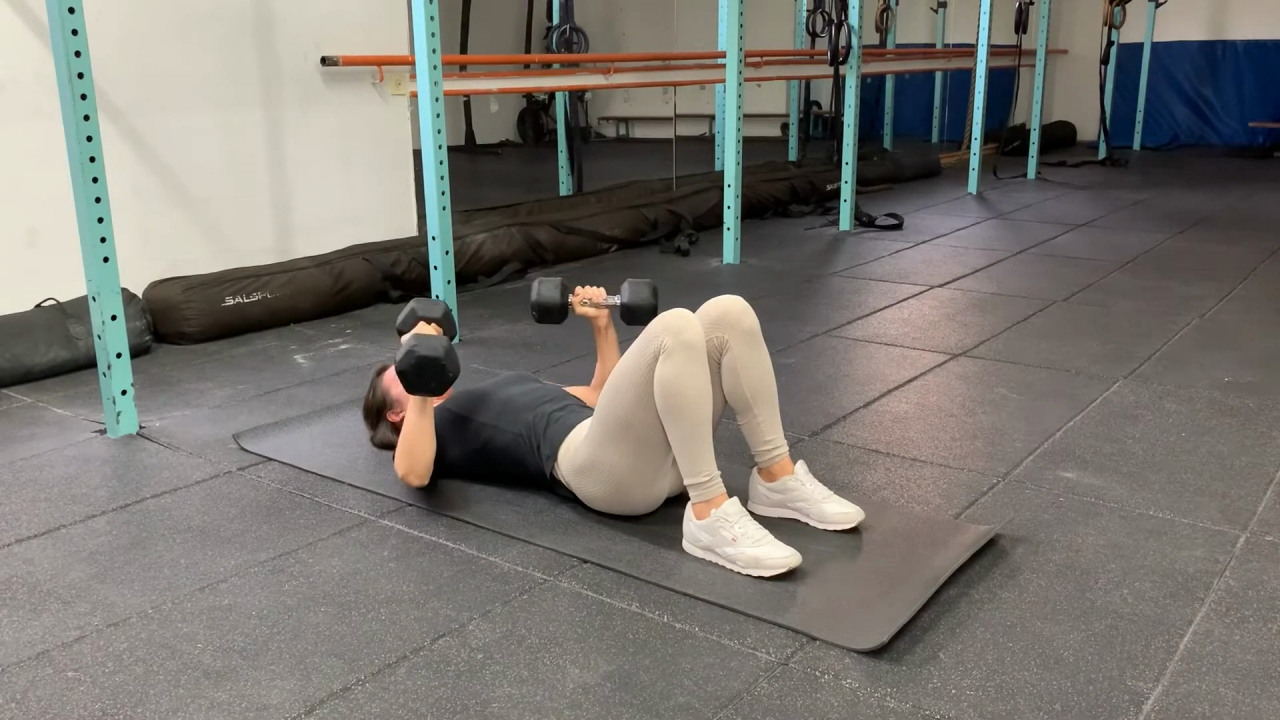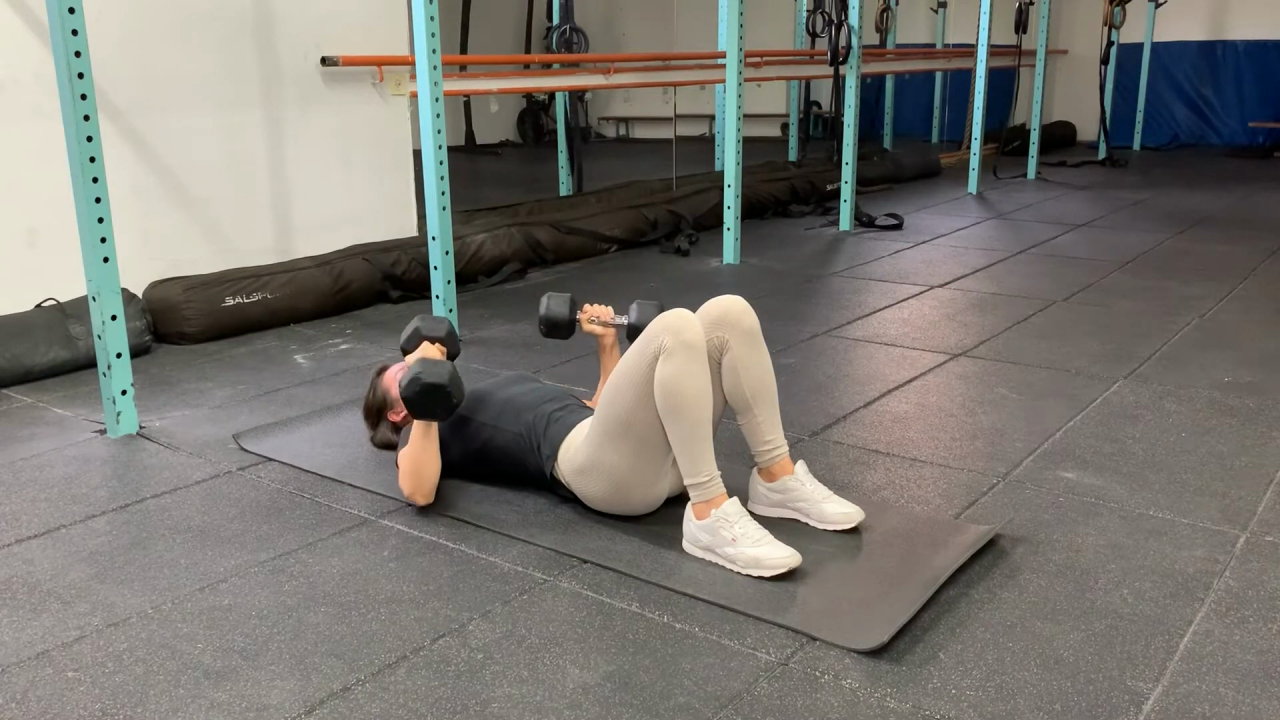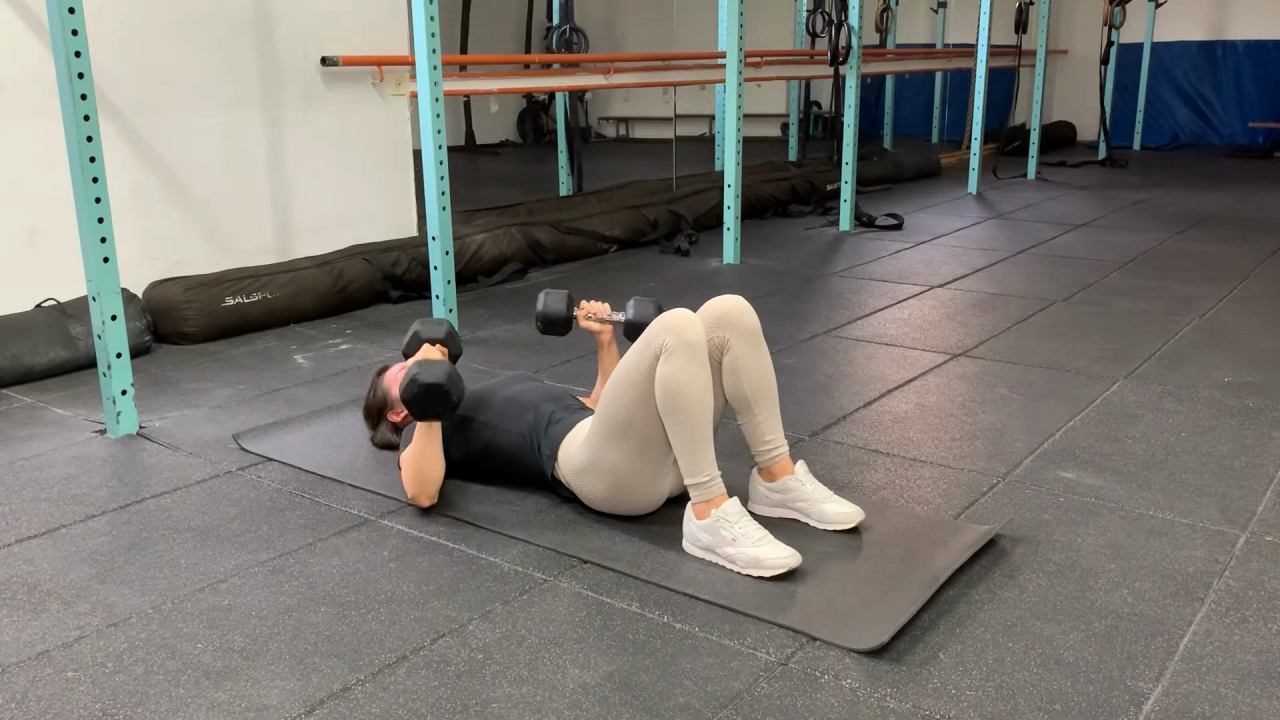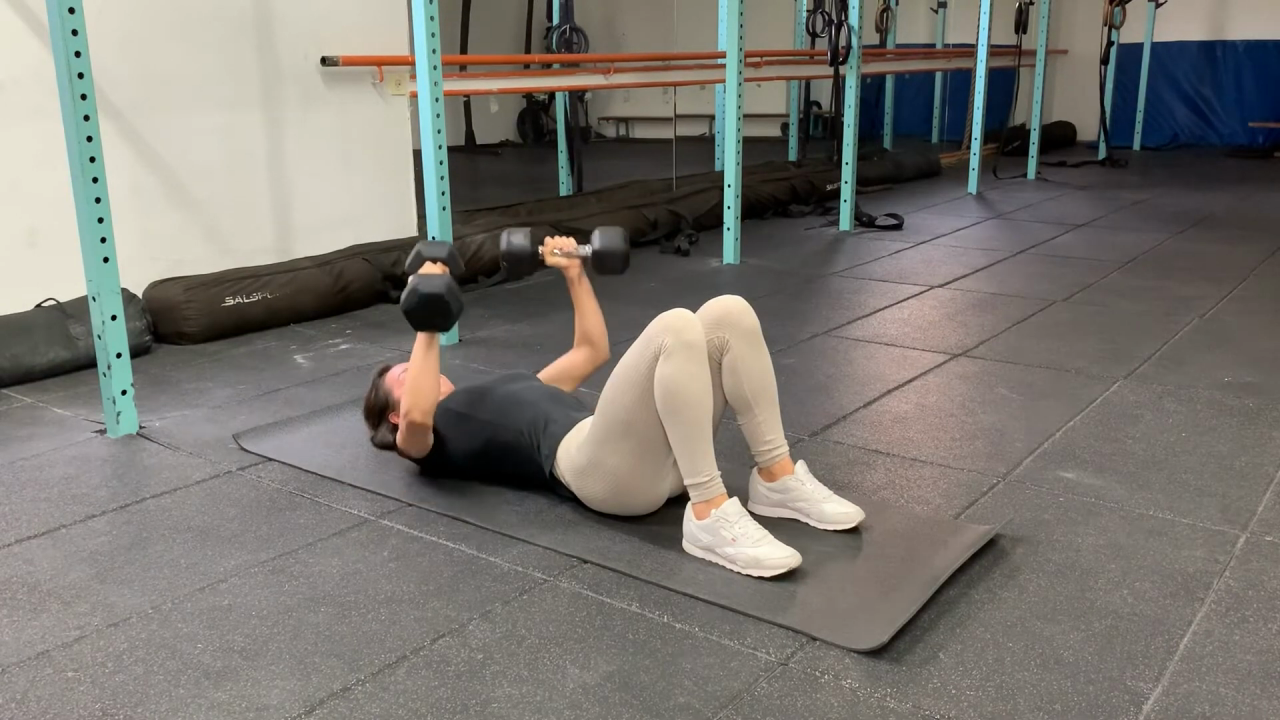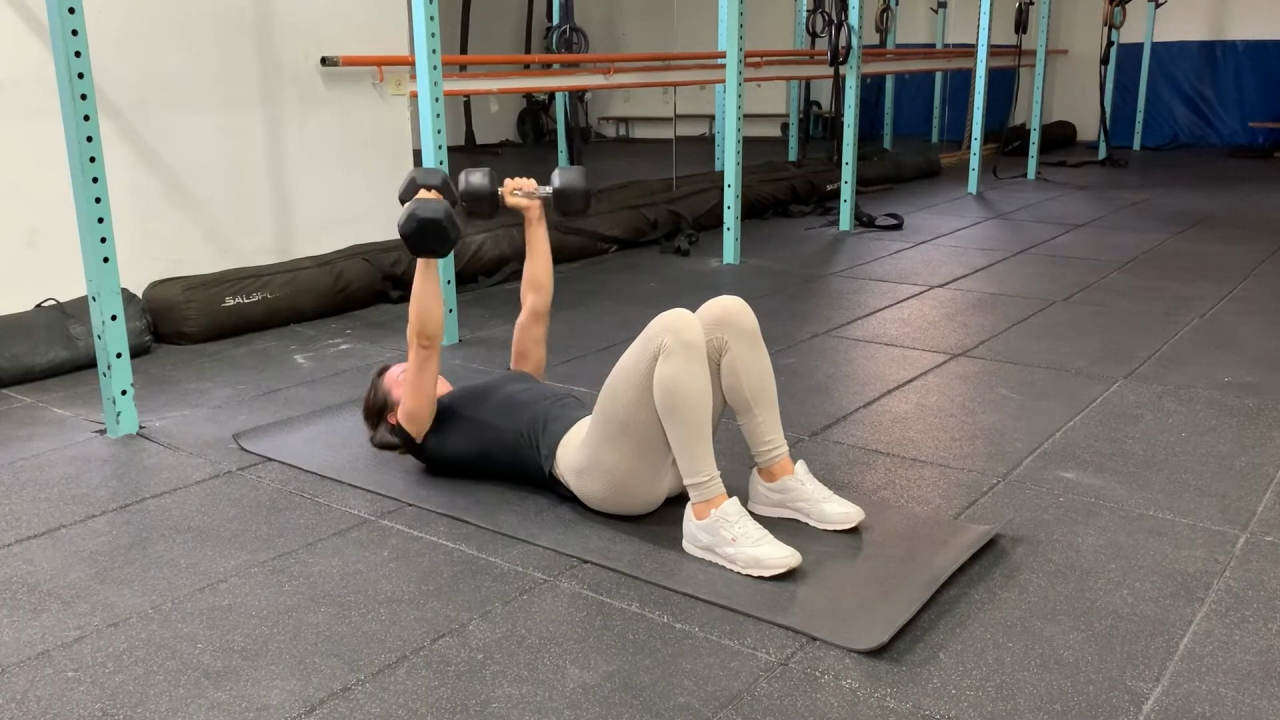
dt=0.3s
person 1, frame 1
left shoulder: (499, 389)
right shoulder: (428, 427)
left elbow: (603, 393)
right elbow: (414, 474)
left wrist: (601, 325)
left hip: (653, 454)
right hip: (597, 467)
left knee: (728, 314)
right knee: (674, 328)
left ankle: (778, 481)
right ankle: (710, 516)
person 1, frame 2
left shoulder: (494, 393)
right shoulder: (424, 431)
right elbow: (418, 491)
left wrist: (607, 343)
left hip: (654, 451)
right hip: (596, 465)
left knee: (728, 313)
right knee: (675, 327)
left ankle: (778, 480)
right ankle: (710, 516)
person 1, frame 3
left shoulder: (499, 391)
right shoulder: (420, 434)
right elbow: (423, 492)
left wrist: (604, 337)
left hip: (651, 453)
right hip: (596, 466)
left knee: (728, 312)
right knee: (675, 325)
left ankle: (778, 481)
right ankle: (711, 517)
person 1, frame 4
left shoulder: (509, 386)
right shoulder: (429, 433)
left elbow: (593, 350)
right elbow: (418, 415)
left wrist: (575, 274)
right wrist: (425, 325)
left hip: (653, 451)
right hip: (596, 465)
left knee: (729, 311)
right knee: (675, 328)
left ankle: (778, 480)
right ankle: (710, 516)
person 1, frame 5
left shoulder: (503, 389)
right shoulder: (431, 433)
left elbow: (535, 308)
right elbow: (425, 342)
left wrist: (534, 217)
left hip: (652, 454)
right hip: (596, 466)
left knee: (727, 314)
right knee: (674, 326)
left ankle: (777, 481)
right ankle: (710, 516)
